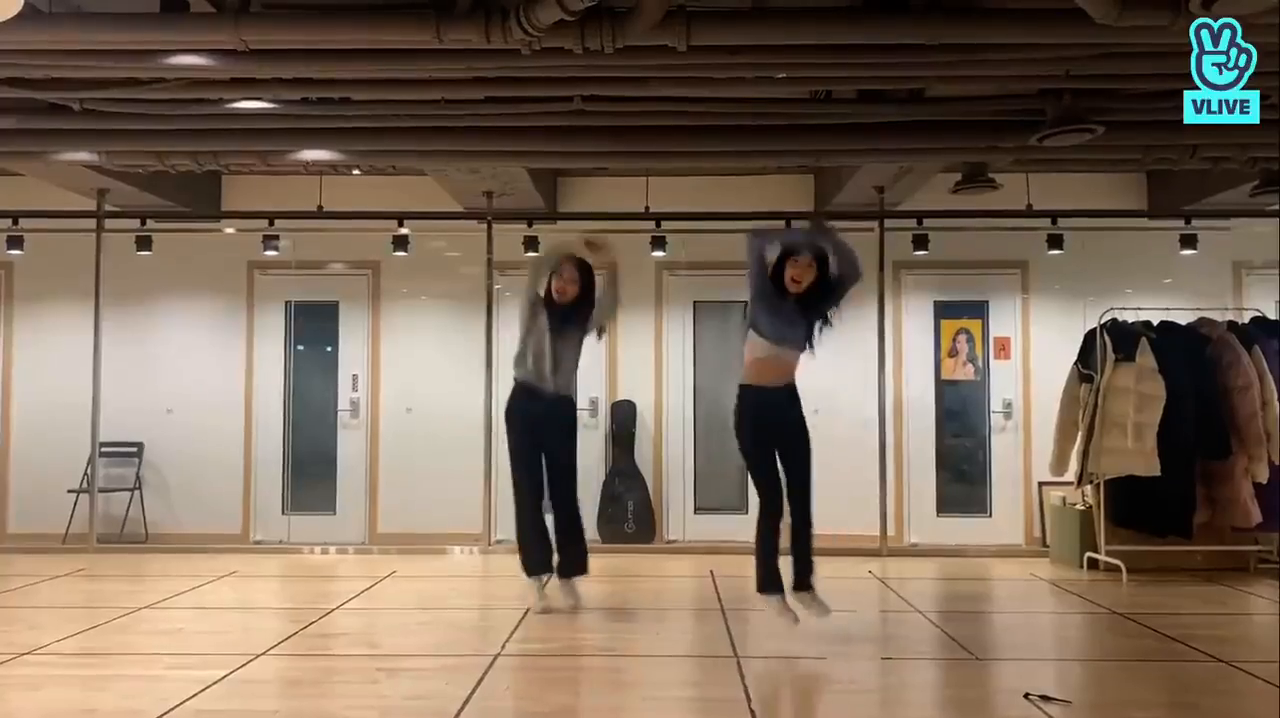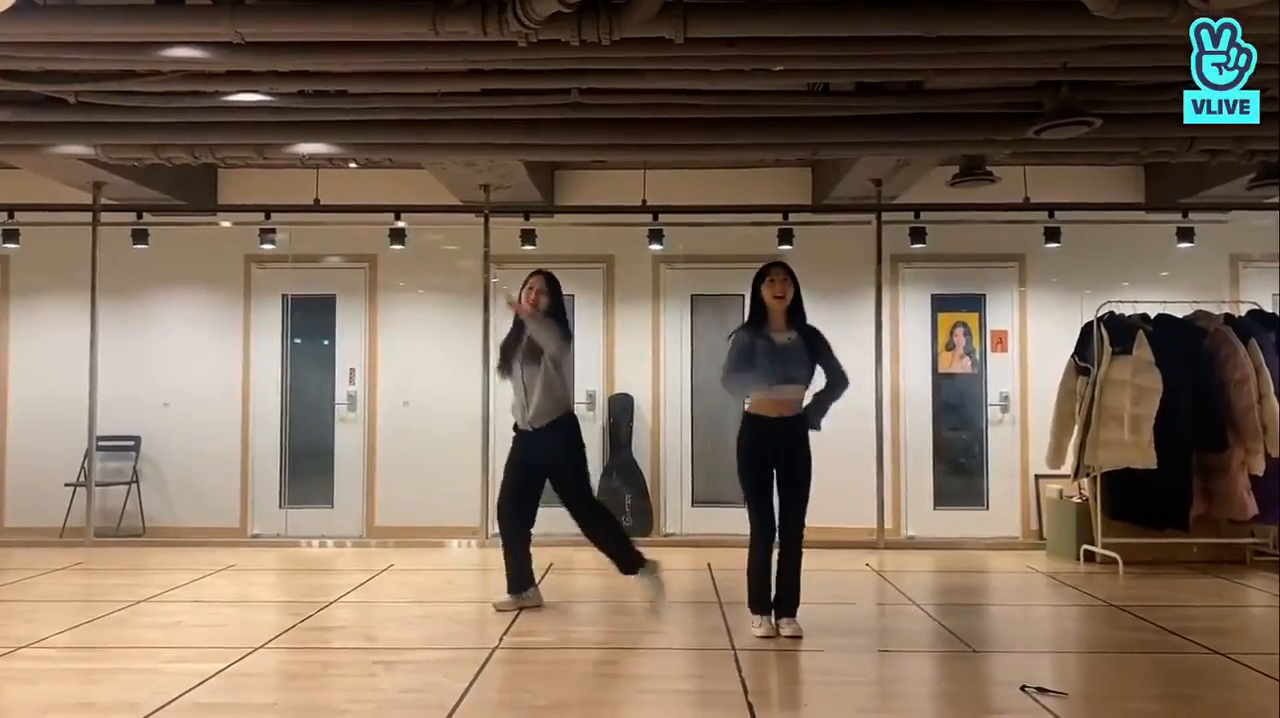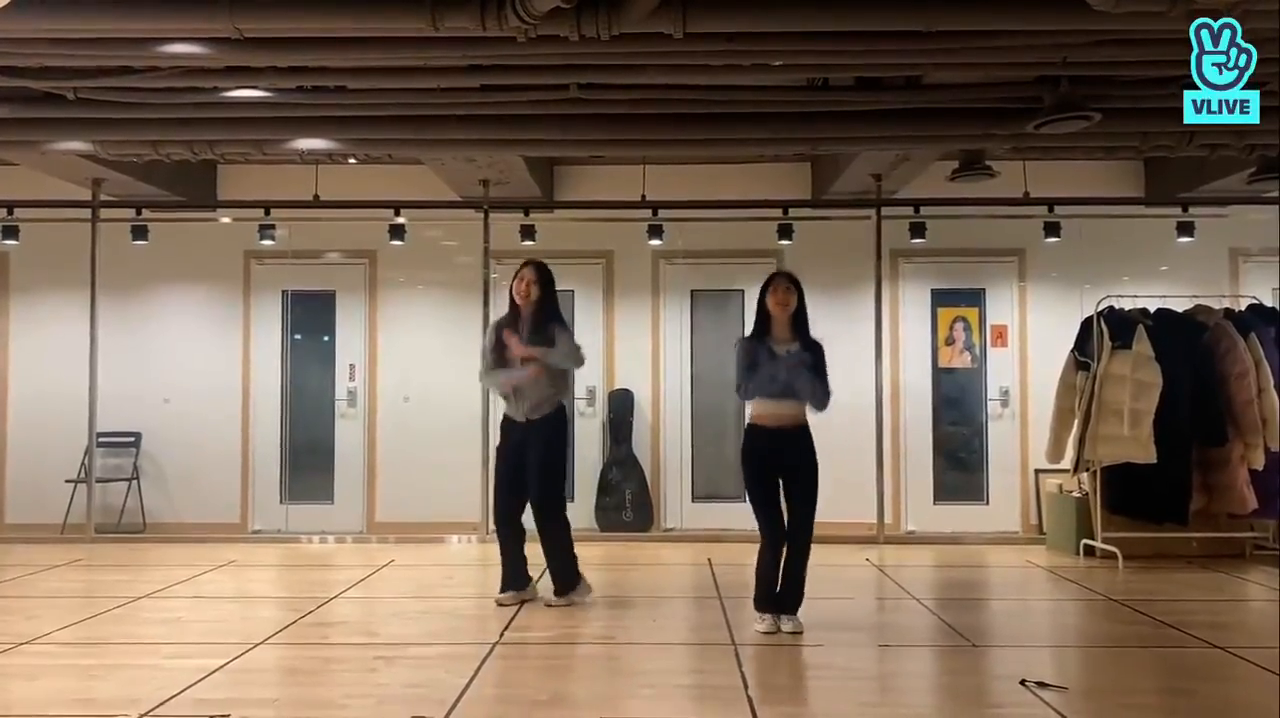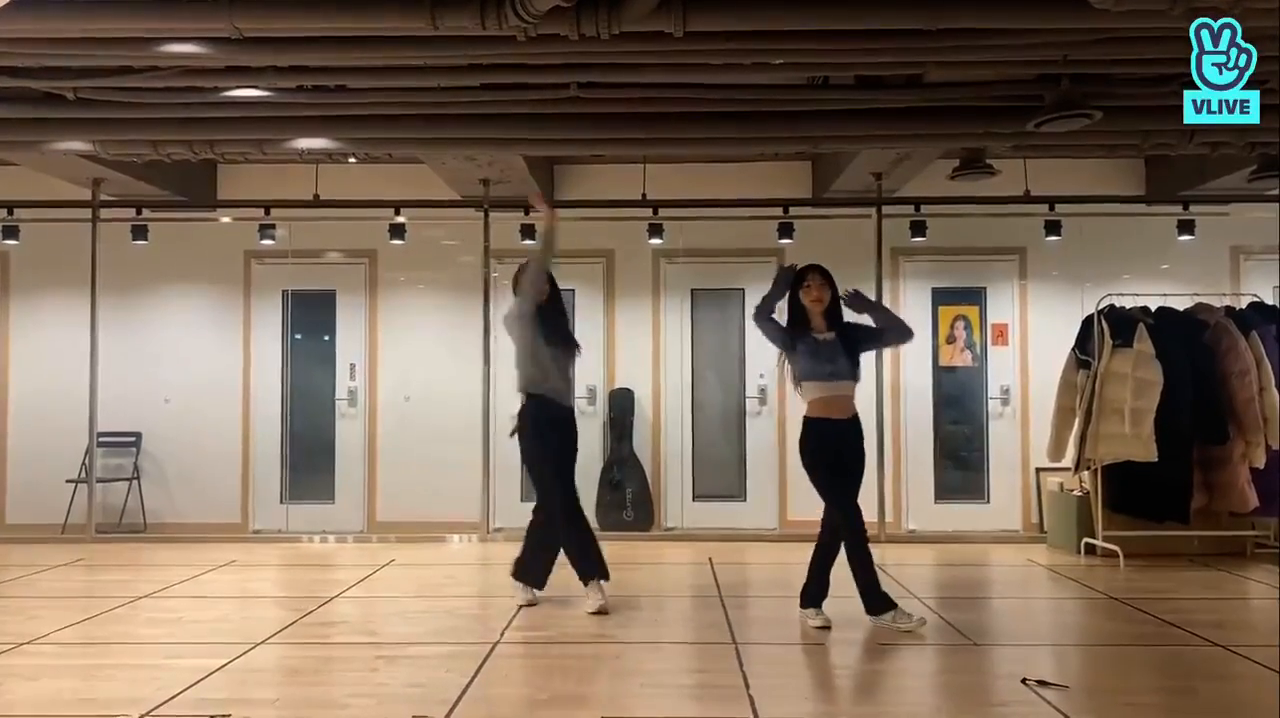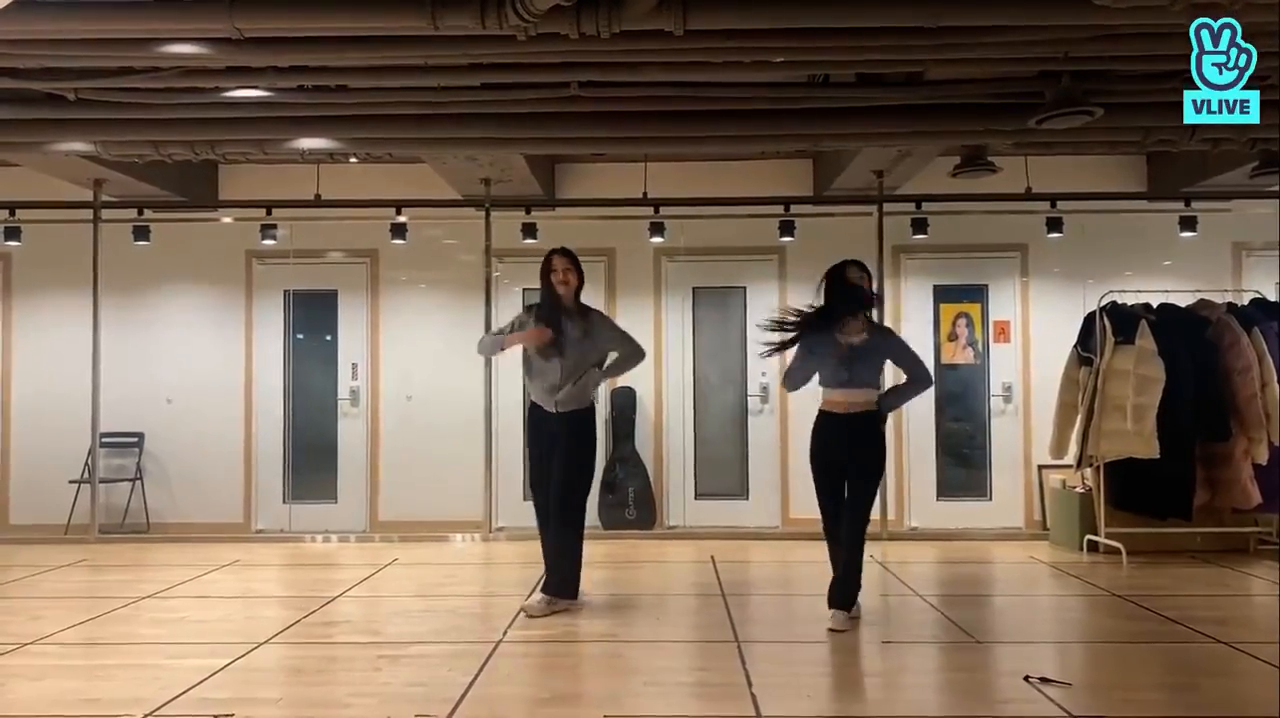
dt=1s
person 1, frame 1
left shoulder: (808, 312)
right shoulder: (763, 296)
left elbow: (849, 273)
right elbow: (757, 244)
left wrist: (830, 241)
right wrist: (803, 236)
left hip: (788, 406)
right hip: (752, 405)
left knee: (801, 498)
right knee: (771, 498)
left ankle: (804, 585)
right ankle: (770, 587)
person 1, frame 2
left shoulder: (808, 337)
right shoulder: (748, 338)
left elbow: (838, 380)
right elbow: (731, 380)
left wrist: (817, 409)
right wrist: (744, 379)
left hip: (794, 434)
right hip: (756, 433)
left knee: (793, 528)
right knee: (763, 527)
left ankle: (787, 611)
right ankle: (761, 611)
person 1, frame 3
left shoulder: (812, 349)
right shoulder: (752, 344)
left elbow: (820, 401)
right elbow: (742, 389)
left wrist: (806, 382)
right wrist: (781, 369)
left hip: (798, 443)
right hip: (759, 442)
left knee: (800, 533)
right knee: (772, 534)
left ankle: (787, 608)
right ankle: (765, 607)
person 1, frame 4
left shoulder: (849, 334)
right shoulder: (792, 340)
left elbow: (902, 333)
right elbow: (760, 316)
left wrist: (868, 307)
right wrist: (781, 283)
left hip: (850, 433)
right hip: (817, 436)
left knee: (836, 520)
right knee: (851, 521)
left ankle: (811, 601)
right ankle: (880, 606)
person 1, frame 5
left shoulder: (883, 338)
right shoulder: (819, 335)
left elbow: (921, 378)
right elbow: (789, 382)
left wrist: (885, 403)
right wrist: (816, 358)
left hip: (867, 431)
right hip: (827, 430)
left knee: (854, 519)
right knee: (832, 520)
left ankle: (842, 603)
right ankle: (846, 599)
person 2, frame 1
left shoulder: (579, 323)
right shoulder: (534, 309)
left elbow: (607, 312)
right elbow: (535, 272)
left wrist: (604, 263)
right wrist: (562, 257)
left hip: (559, 409)
right hip: (524, 404)
left knee: (564, 496)
right knee: (528, 492)
left ankle: (568, 576)
right ankle: (537, 573)
person 2, frame 2
left shoulder: (557, 331)
right shoulder: (514, 341)
left elbow: (554, 341)
left wrist: (530, 317)
left hip: (560, 431)
right hip: (526, 434)
left knee: (584, 507)
right knee: (511, 511)
left ankle: (641, 566)
right ankle: (522, 589)
person 2, frame 3
left shoulder: (552, 326)
right shoulder: (500, 329)
left elbow: (575, 359)
right elbow: (487, 375)
left wrist: (530, 352)
right wrist: (520, 374)
left hip: (548, 423)
right hip: (513, 424)
left knee: (545, 502)
right knee: (505, 505)
left ankle: (571, 583)
right ankle: (517, 584)
person 2, frame 4
left shoulder: (553, 324)
right shoulder: (520, 316)
right elbow: (534, 268)
right wrist: (547, 223)
left hip: (557, 417)
right hip: (539, 418)
left knee: (553, 501)
right knee: (564, 500)
left ankle: (527, 578)
right ankle: (594, 581)
person 2, frame 5
left shoulder: (595, 321)
right shoulder: (532, 317)
left elbow: (634, 353)
right elbow: (484, 347)
left wrist: (595, 378)
right wrist: (518, 337)
left hip: (577, 420)
right hip: (540, 417)
left knee: (567, 504)
right knee: (544, 504)
left ankle: (558, 590)
right ankle: (563, 586)
